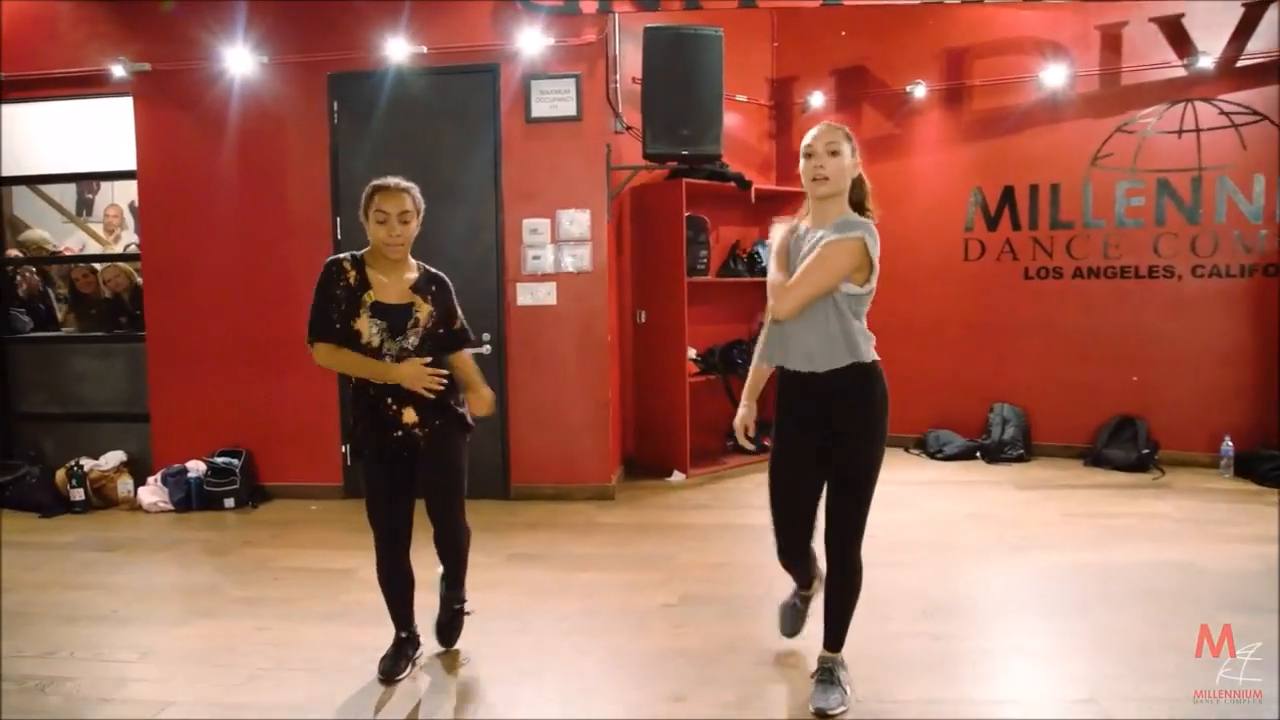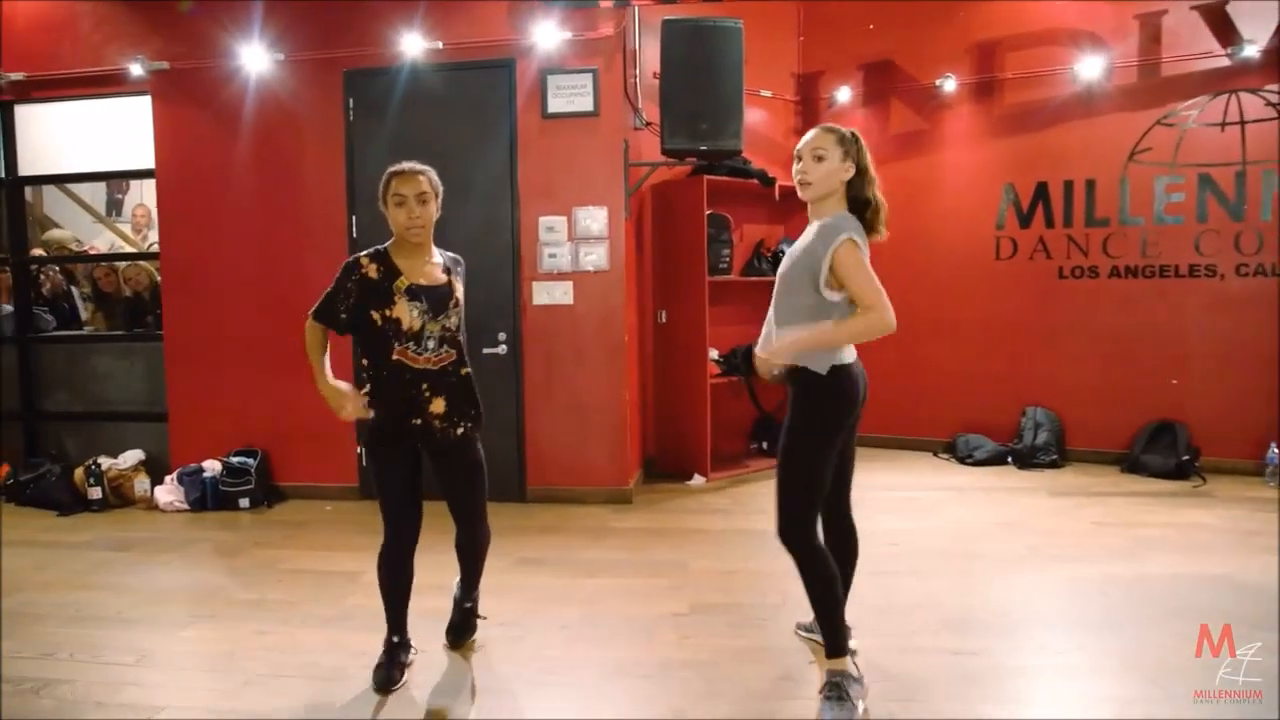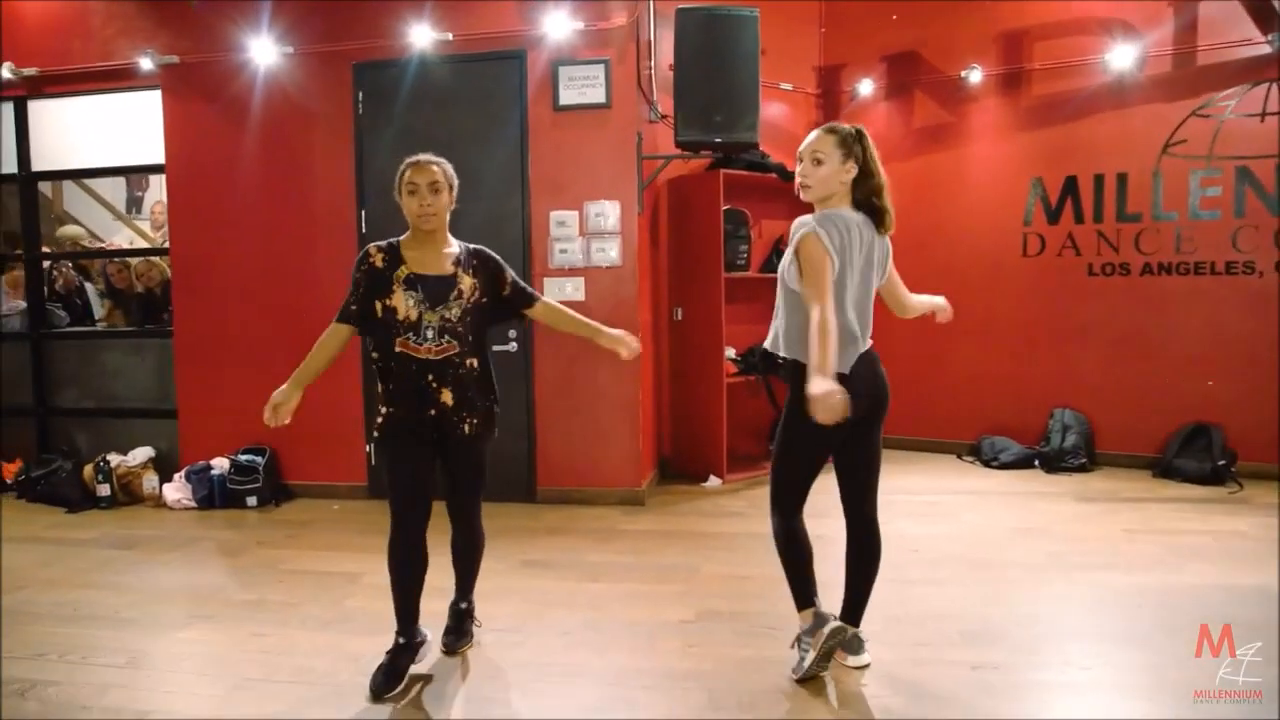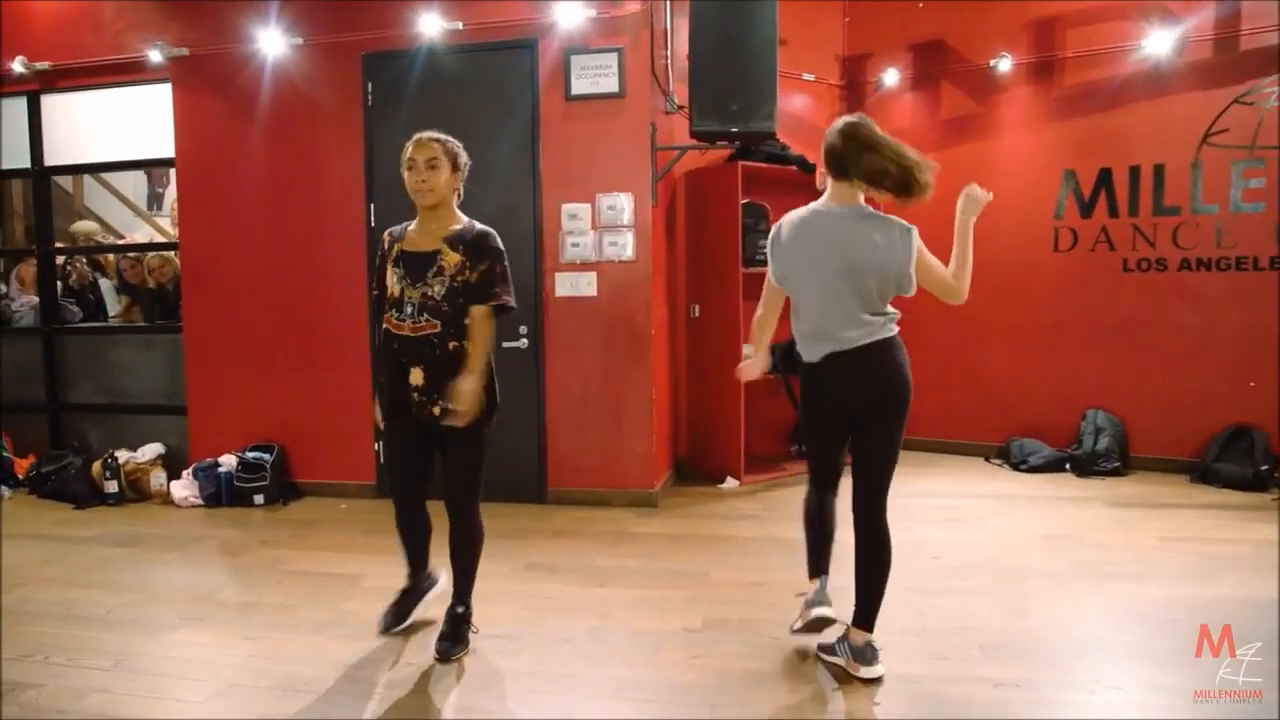
dt=0.3s
person 1, frame 1
left shoulder: (853, 236)
right shoulder: (798, 235)
left elbow: (785, 302)
left wrist: (778, 246)
right wrist: (749, 391)
left hip: (852, 392)
right hip: (796, 394)
left knee: (844, 535)
right knee: (790, 529)
left ankle: (832, 661)
right ankle: (806, 584)
person 1, frame 2
left shoulder: (840, 236)
right shoulder: (820, 232)
left elbow: (881, 318)
left wrist: (795, 341)
left hip: (823, 391)
right hip: (824, 386)
left knee: (795, 526)
right knee: (833, 511)
left ankle: (842, 668)
right ankle: (832, 619)
person 1, frame 3
left shoulder: (809, 232)
right shoulder: (874, 235)
left elbow: (818, 308)
right elbow: (904, 304)
left wrist: (818, 378)
right wrist: (934, 303)
left hip: (824, 385)
right hip: (870, 378)
left knee: (785, 507)
right knee: (861, 510)
left ankle: (812, 621)
right ankle: (849, 630)
person 1, frame 4
left shoulder: (788, 231)
right shoulder: (897, 234)
left elbow: (769, 310)
right elbow: (956, 292)
left wrist: (755, 357)
right wrist: (965, 218)
left hip: (825, 379)
right hip: (887, 370)
left knee: (821, 487)
right knee: (871, 503)
left ankle: (818, 592)
right ankle: (860, 641)
person 2, frame 1
left shoulder: (437, 284)
right shoulder: (340, 273)
right elbow: (321, 349)
left wrist: (476, 387)
right wrist: (397, 373)
left hip: (440, 421)
right hip: (377, 427)
left knee: (449, 521)
right knee: (390, 540)
left ankle: (453, 588)
right ankle: (406, 637)
person 2, frame 2
left shoulder: (454, 266)
right shoulder: (364, 270)
right elbow: (317, 324)
right wrist: (326, 381)
left hip: (455, 414)
right hip: (391, 420)
left knee: (473, 522)
right knee: (400, 534)
left ankle: (467, 597)
right ankle: (396, 642)
person 2, frame 3
left shoulder: (479, 263)
right shoulder: (377, 260)
left elbow: (533, 305)
right elbow: (344, 326)
left wrist: (601, 332)
right wrist: (295, 385)
left hip: (466, 408)
right hip: (402, 411)
left knee: (465, 516)
right knee: (408, 522)
left ankle: (462, 607)
right ankle: (405, 638)
person 2, frame 4
left shoulder: (480, 242)
right shoulder: (393, 240)
left elbow: (483, 315)
right elbow: (386, 313)
left wrist: (472, 376)
right wrist: (382, 387)
left hip: (455, 392)
right hip: (400, 392)
left knee: (461, 502)
right knee: (406, 496)
left ankle: (460, 611)
right ankle: (419, 578)
